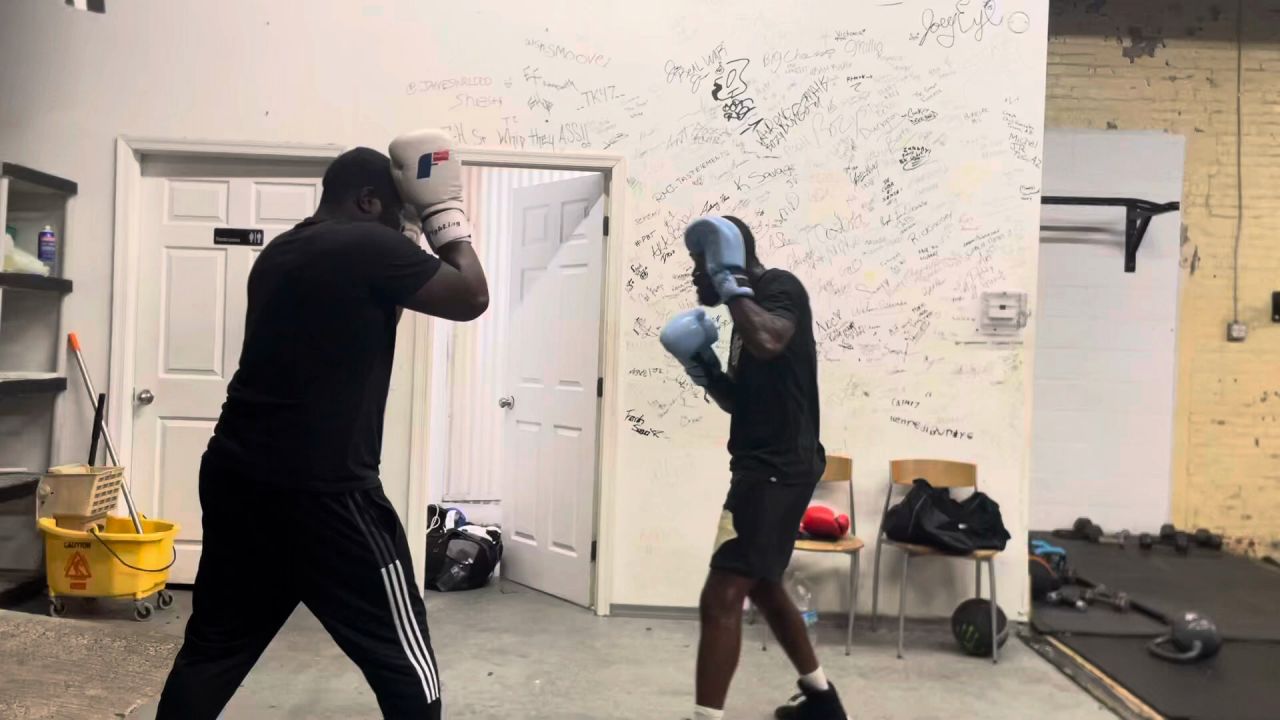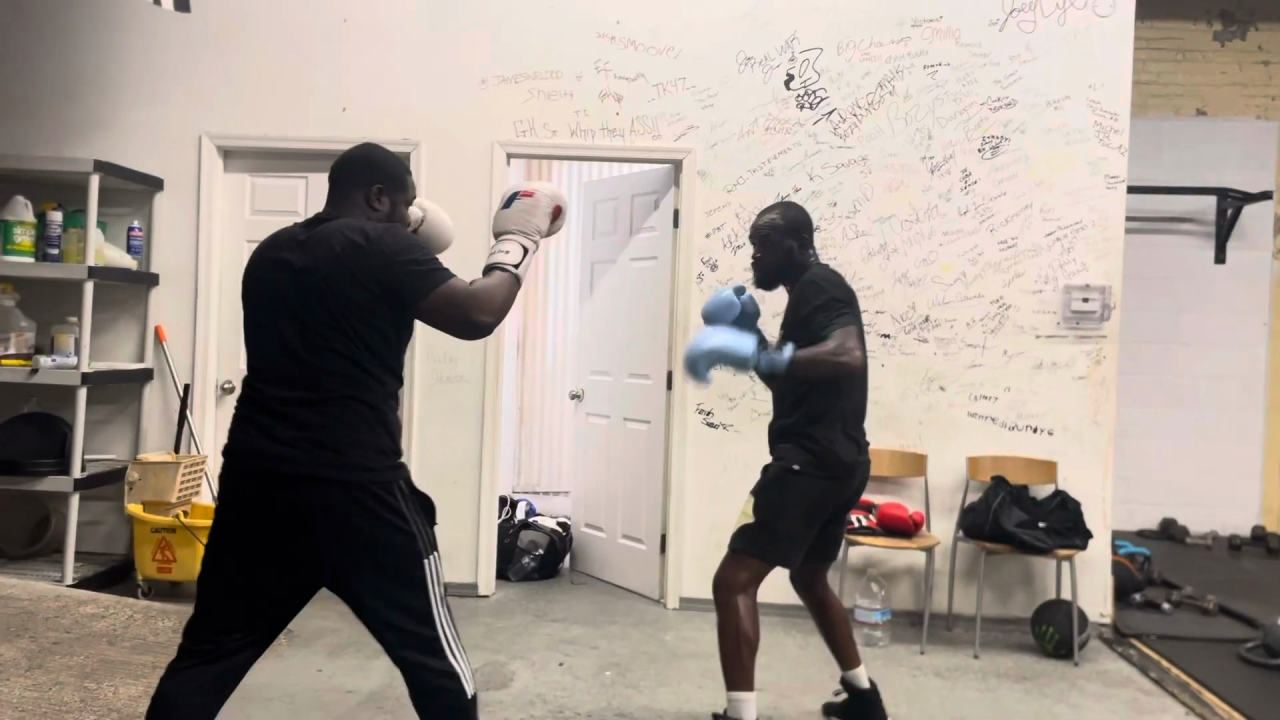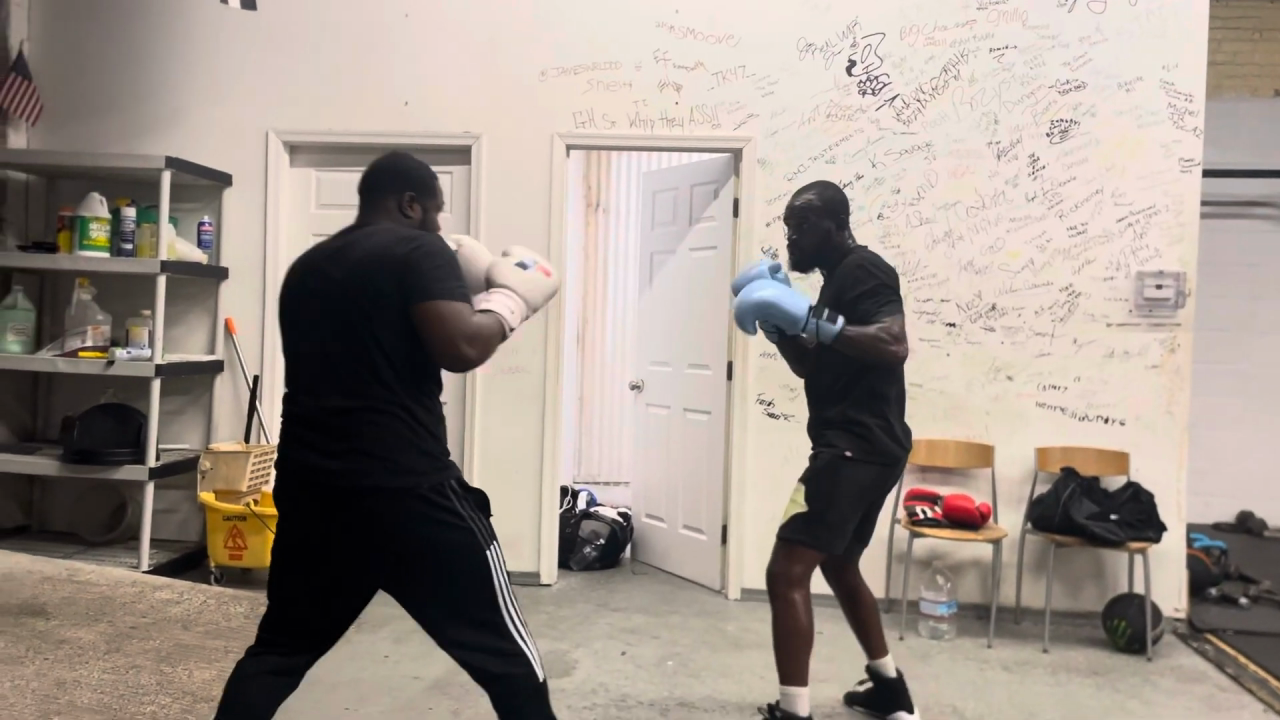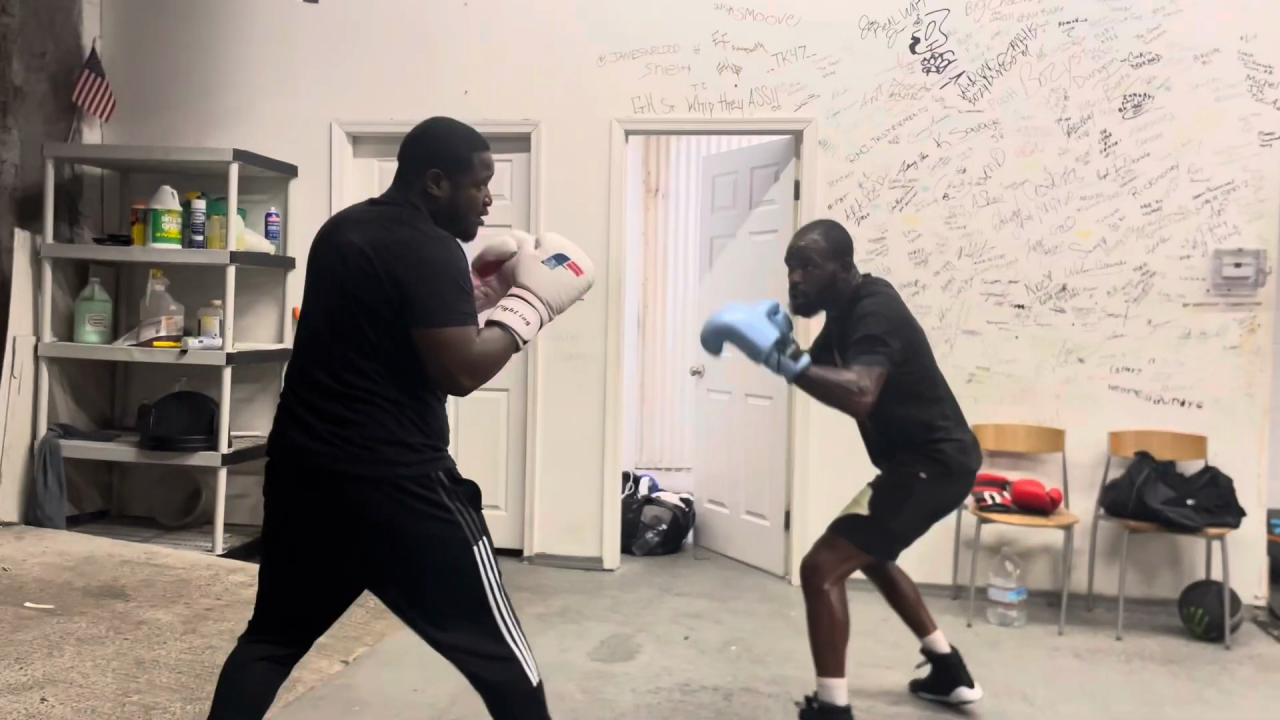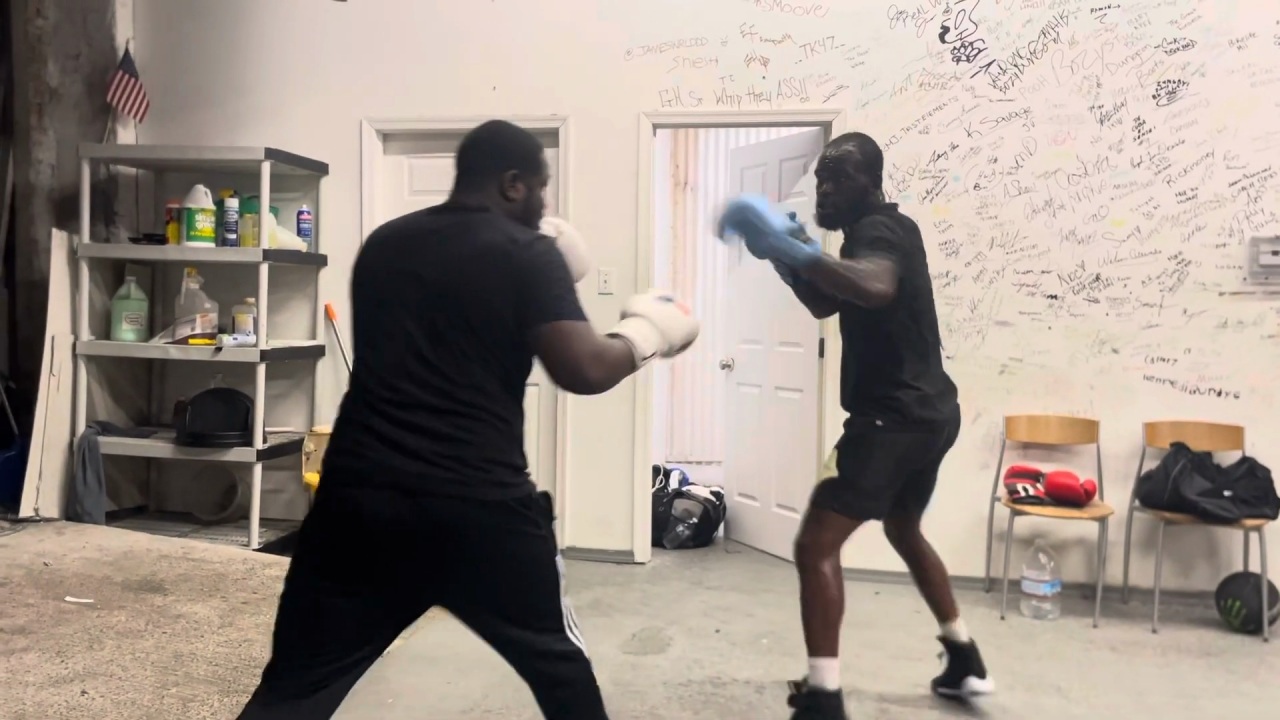
dt=1s
person 1, frame 1
left shoulder: (281, 252)
right shoulder: (370, 248)
right elbow: (471, 297)
left wrist: (419, 217)
right wrist: (443, 209)
left hip: (236, 476)
right hip: (322, 491)
left knee: (212, 648)
right knee: (403, 665)
person 1, frame 2
left shoulder: (271, 254)
right shoulder: (383, 247)
right elbow: (476, 315)
right wrist: (516, 241)
left hip: (255, 479)
right hip: (354, 487)
left knee: (209, 651)
right knee: (432, 660)
person 1, frame 3
left shoulder: (306, 268)
right shoulder: (418, 252)
right elbow: (461, 348)
right wrist: (511, 297)
left hip: (309, 485)
right hip: (406, 488)
left knee: (281, 647)
right knee: (505, 654)
person 1, frame 4
left shoulder: (341, 229)
right shoulder: (429, 251)
right elbow: (459, 370)
left wrist: (469, 291)
right wrist: (532, 301)
left hip: (302, 468)
right hip: (396, 482)
left knee: (272, 637)
right knee: (497, 655)
person 1, frame 5
left shoulder: (381, 245)
right shoulder: (525, 252)
right elbow: (582, 369)
right wrist: (649, 331)
left hip: (360, 492)
right hip: (478, 501)
right knee: (559, 664)
person 2, frame 1
left shoulder: (781, 288)
right shoulder: (755, 303)
left elbow: (768, 343)
left wrist: (728, 279)
right wrist: (703, 367)
left hip: (774, 470)
right hip: (774, 465)
left knee: (721, 598)
right knee: (762, 584)
person 2, frame 2
left shoulder: (822, 288)
right shoulder: (810, 294)
left elbow: (848, 358)
right elbow: (796, 384)
left wrist: (760, 355)
right wrist: (747, 339)
left hip: (809, 462)
right hip: (839, 462)
left knee: (734, 581)
right knee: (809, 577)
person 2, frame 3
left shoulder: (865, 270)
right shoulder: (838, 277)
left elbow: (893, 347)
right elbow: (808, 365)
left wrist: (816, 318)
right wrist: (777, 320)
left hip: (857, 447)
right hip: (862, 447)
left knee: (787, 571)
right knee: (838, 564)
person 2, frame 4
left shoulder: (874, 312)
right shoulder: (847, 309)
left elbow: (859, 396)
right elbow: (820, 373)
left wrist: (777, 352)
right wrist: (778, 345)
left hip: (934, 465)
right hip: (929, 459)
left knee: (823, 568)
right knee: (868, 552)
right ankle: (950, 671)
person 2, frame 5
left shoulder: (886, 234)
right shoulder: (872, 231)
left elbow: (873, 288)
right elbow: (827, 300)
left wrist: (790, 247)
right wrist: (792, 256)
left hip: (893, 419)
right hip: (925, 411)
left knee: (816, 545)
right knee: (903, 530)
right ankle: (966, 663)
